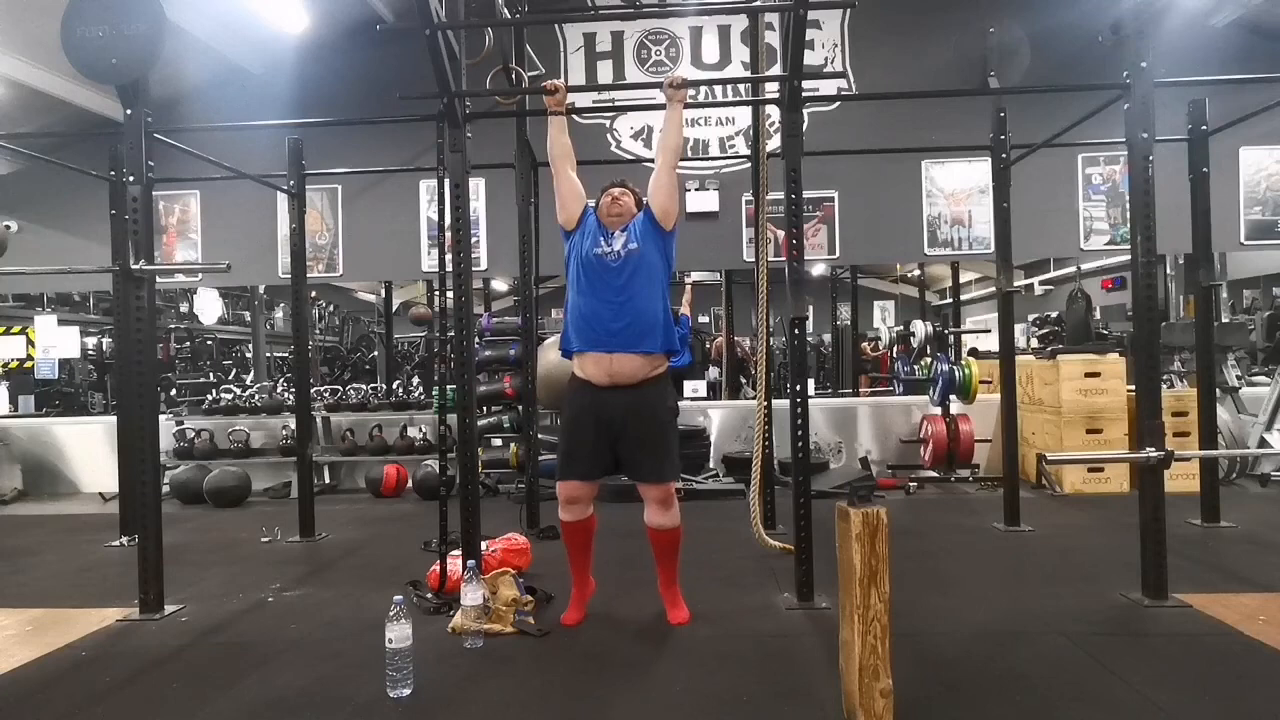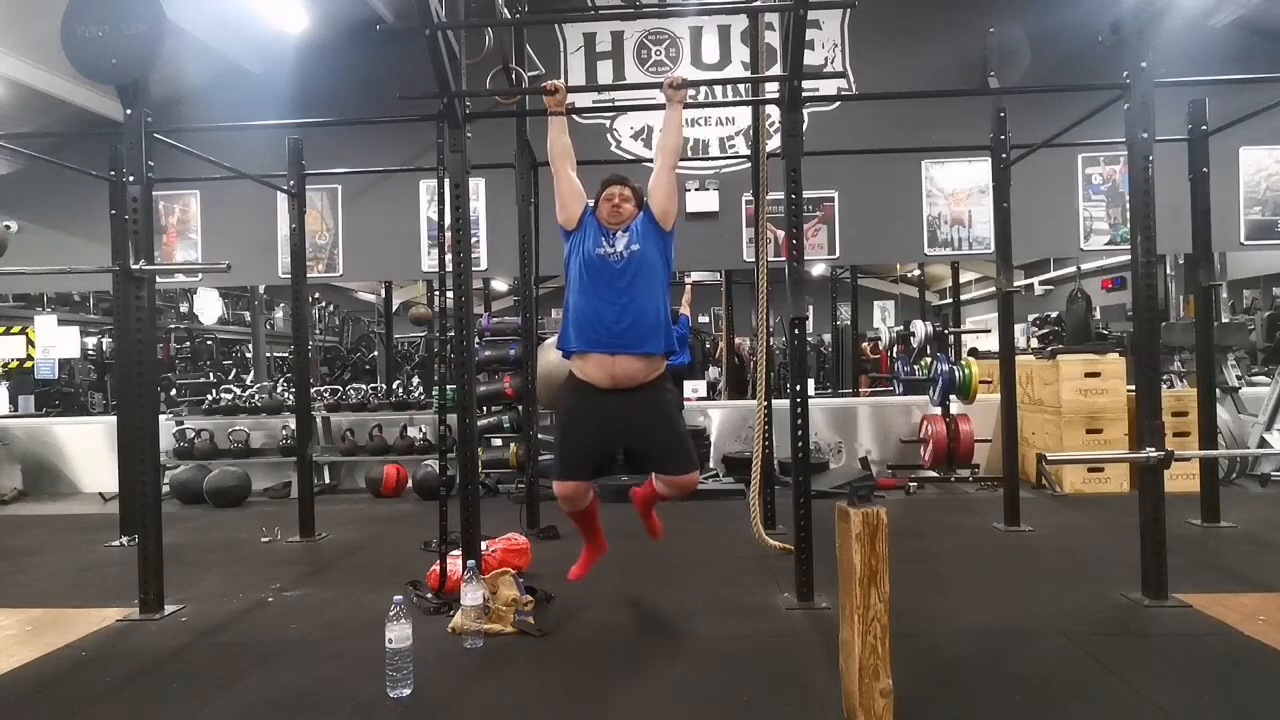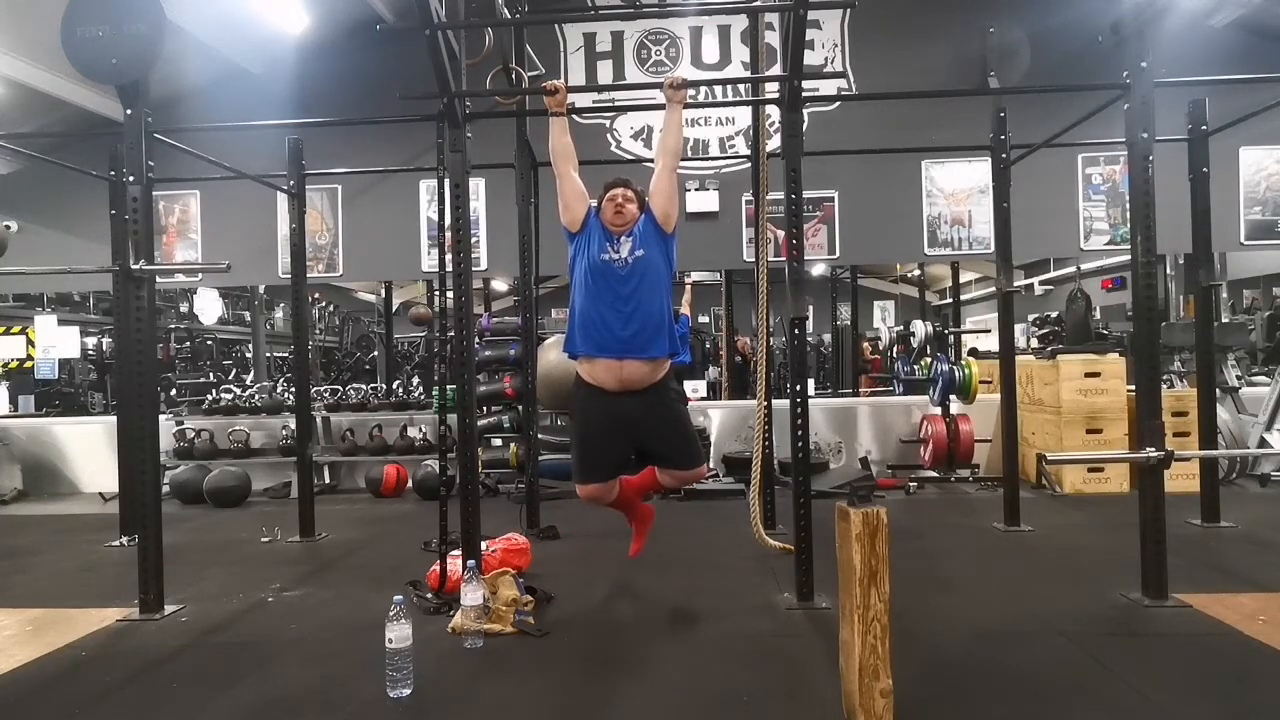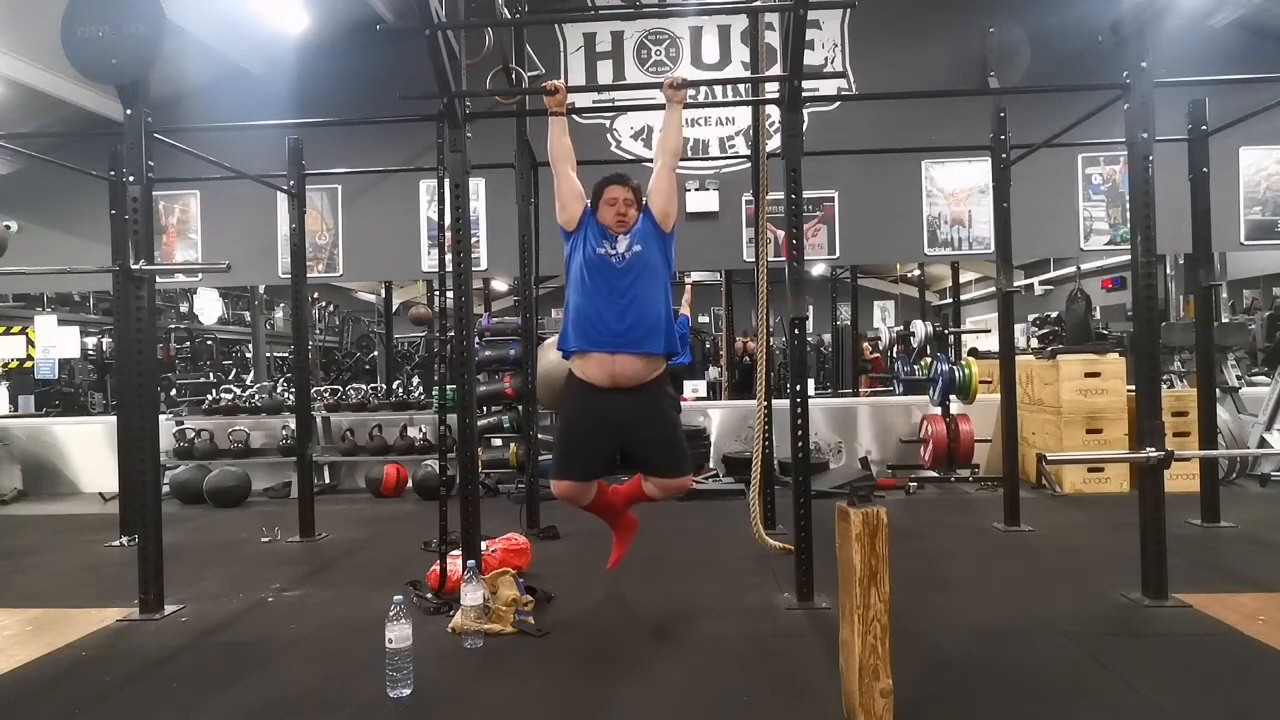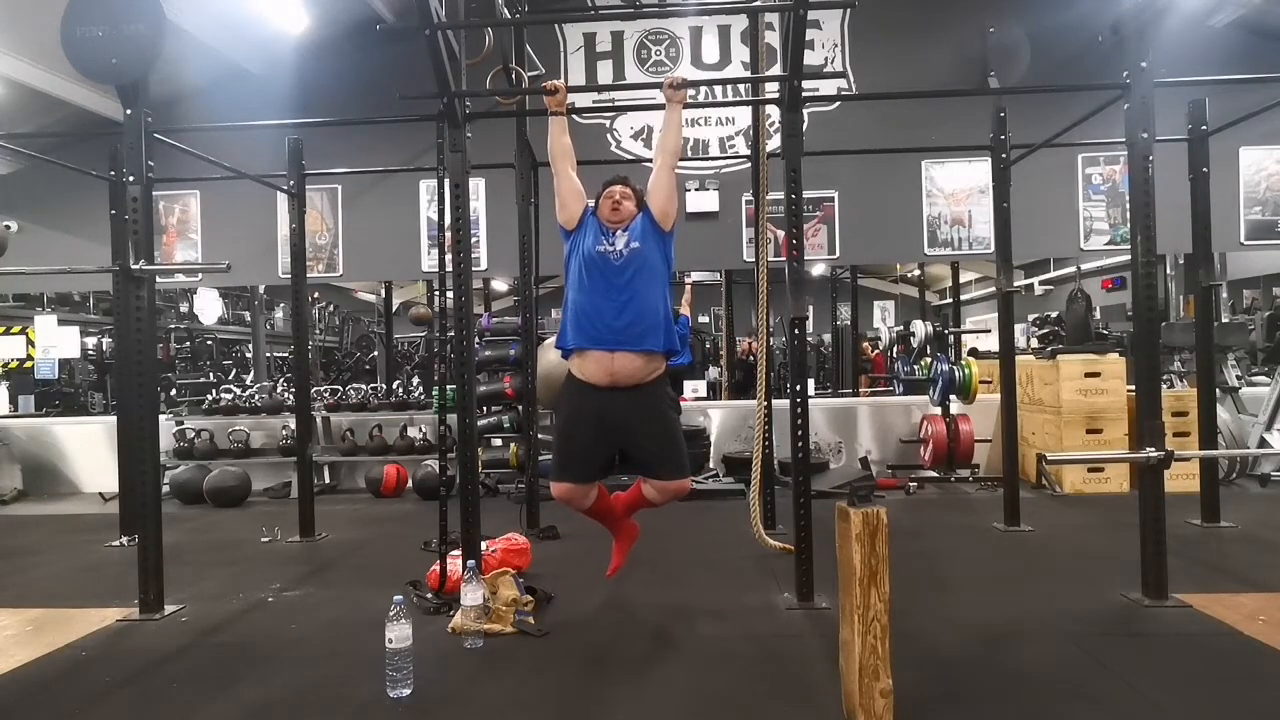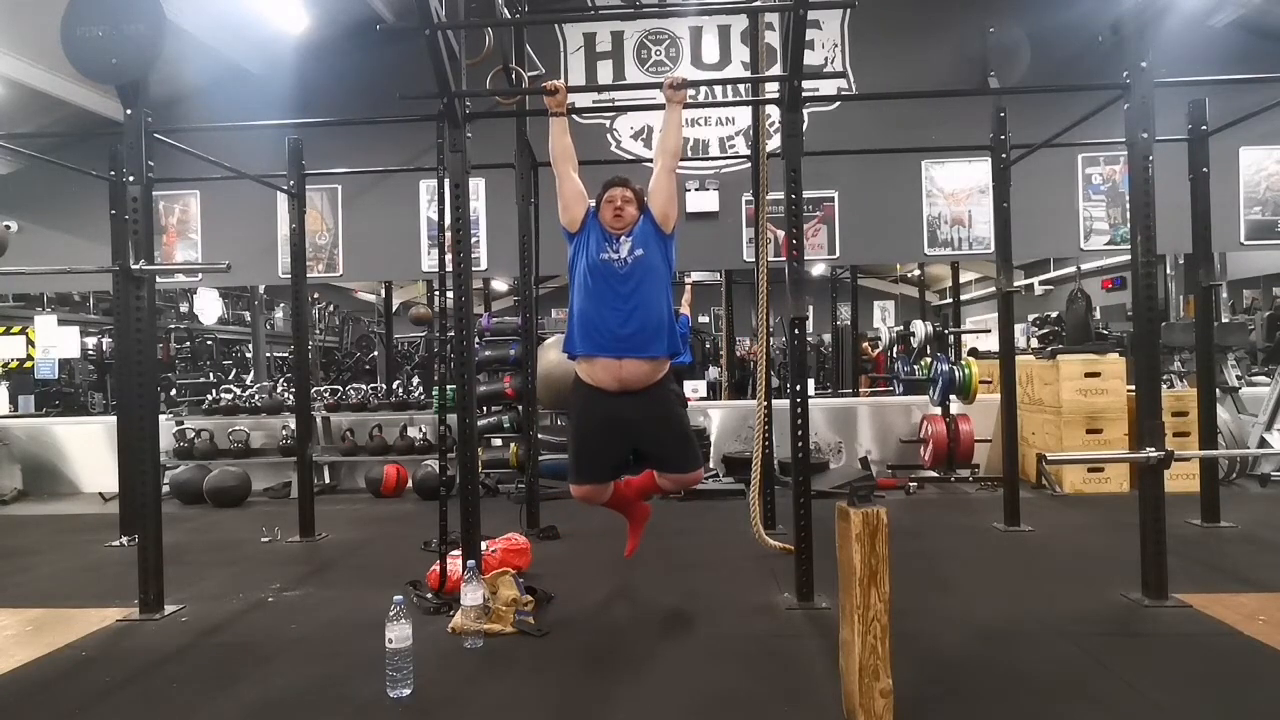
dt=0.7s
person 1, frame 1
left shoulder: (653, 230)
right shoulder: (580, 230)
left elbow: (666, 163)
right elbow: (562, 168)
left wrist: (674, 104)
right wrist: (556, 111)
left hip: (647, 389)
right hip: (587, 390)
left knee: (660, 492)
right knee: (573, 493)
left ankle: (669, 587)
right ankle: (581, 585)
person 1, frame 2
left shoulder: (653, 230)
right shoulder: (581, 231)
left elbow: (666, 163)
right elbow: (564, 168)
left wrist: (675, 105)
right wrist: (557, 111)
left hip: (649, 390)
right hip: (586, 392)
left knee: (683, 478)
right knee: (568, 489)
left ankle: (644, 499)
right ankle: (593, 542)
person 1, frame 3
left shoulder: (655, 233)
right shoulder: (584, 235)
left elbow: (666, 164)
right elbow: (565, 169)
left wrist: (674, 106)
right wrist: (557, 112)
left hip: (655, 390)
right hip: (595, 394)
left knee: (690, 470)
right knee: (592, 489)
left ankle: (637, 486)
right ankle: (637, 512)
person 1, frame 4
left shoulder: (654, 231)
right shoulder: (580, 233)
left elbow: (665, 163)
right elbow: (563, 169)
left wrist: (674, 105)
right wrist: (556, 112)
left hip: (648, 390)
right hip: (586, 391)
left knee: (674, 481)
right knee: (567, 486)
left ankle: (619, 499)
right ankle: (618, 517)
person 1, frame 5
left shoulder: (653, 231)
right shoulder: (580, 231)
left elbow: (665, 163)
right elbow: (563, 169)
left wrist: (674, 105)
right wrist: (556, 112)
left hip: (647, 391)
right hip: (584, 392)
left knee: (673, 484)
right knee: (567, 489)
left ankle: (621, 507)
right ankle: (618, 523)
person 1, frame 6
left shoulder: (654, 233)
right shoulder: (583, 235)
left elbow: (665, 163)
right elbow: (565, 169)
left wrist: (674, 106)
right wrist: (557, 112)
left hip: (654, 390)
right hip: (593, 393)
left knee: (687, 474)
right knee: (586, 489)
left ankle: (634, 490)
right ankle: (630, 505)
